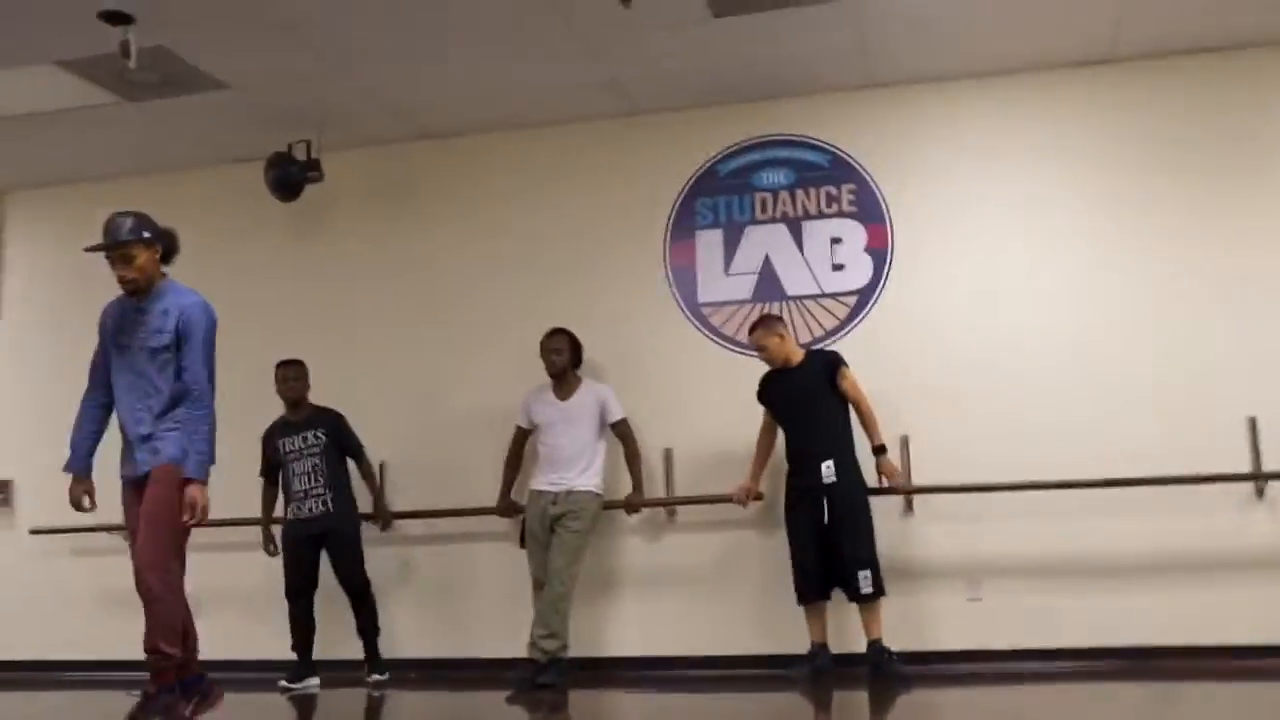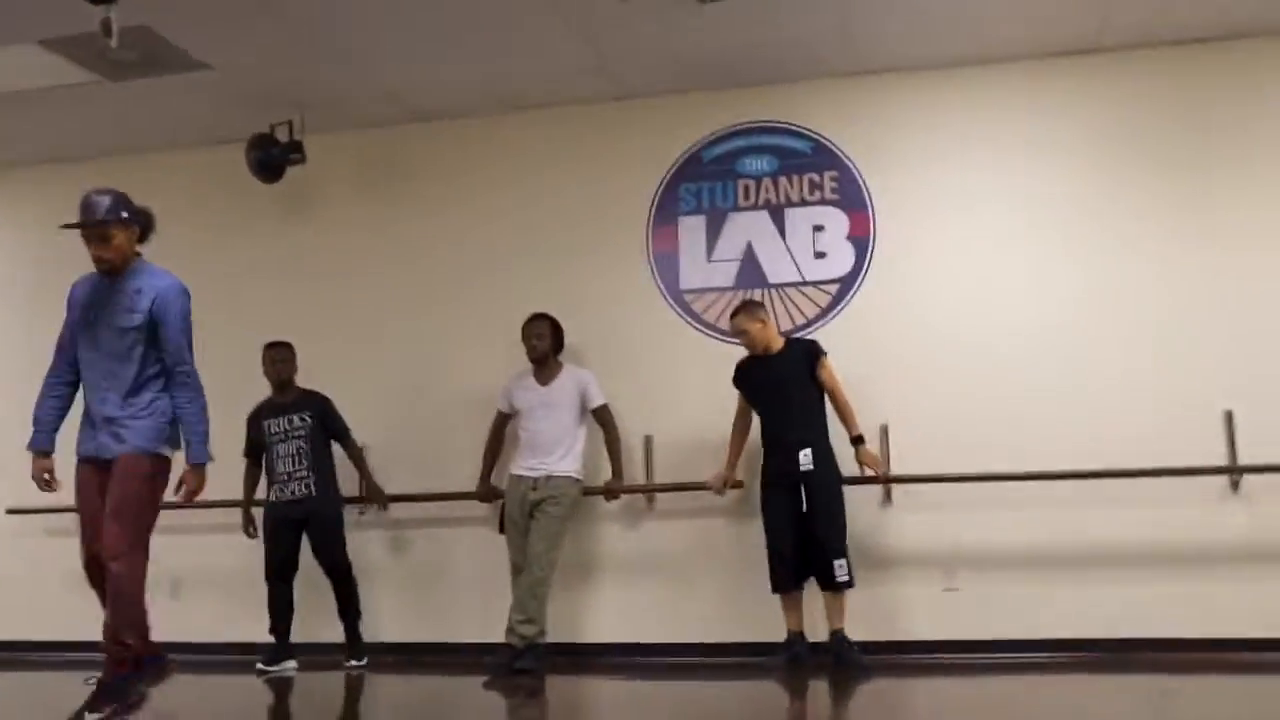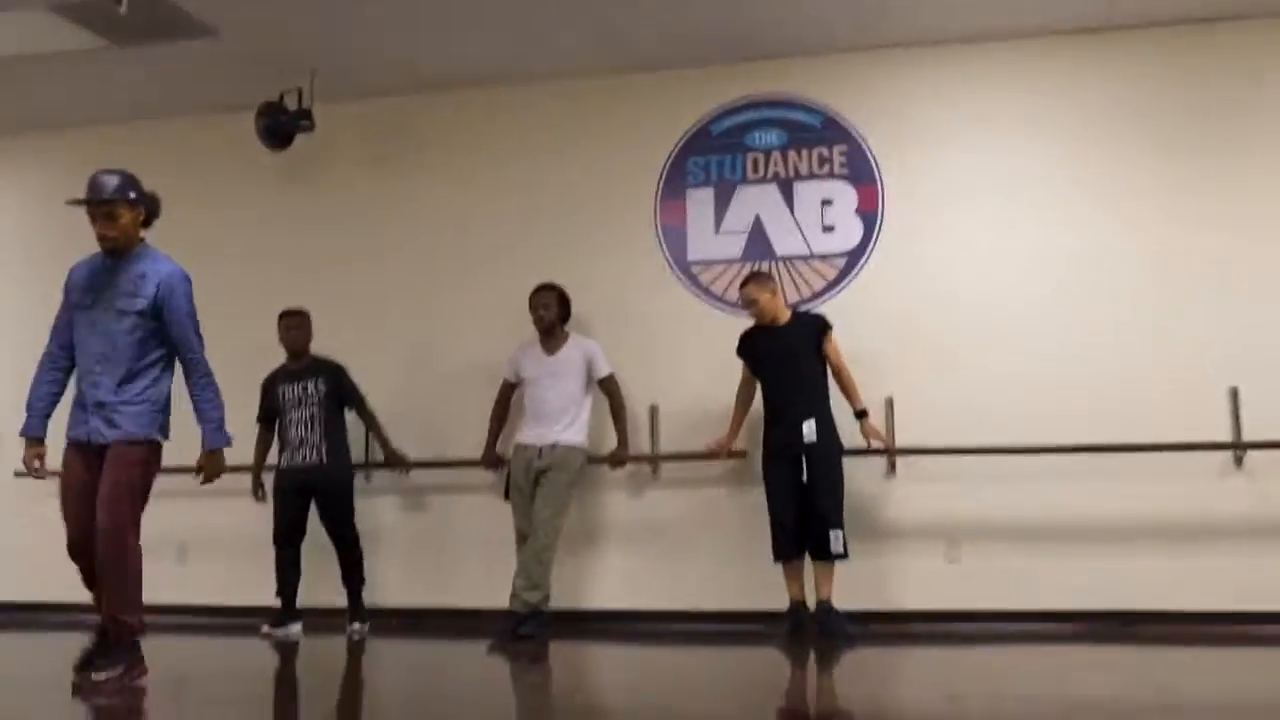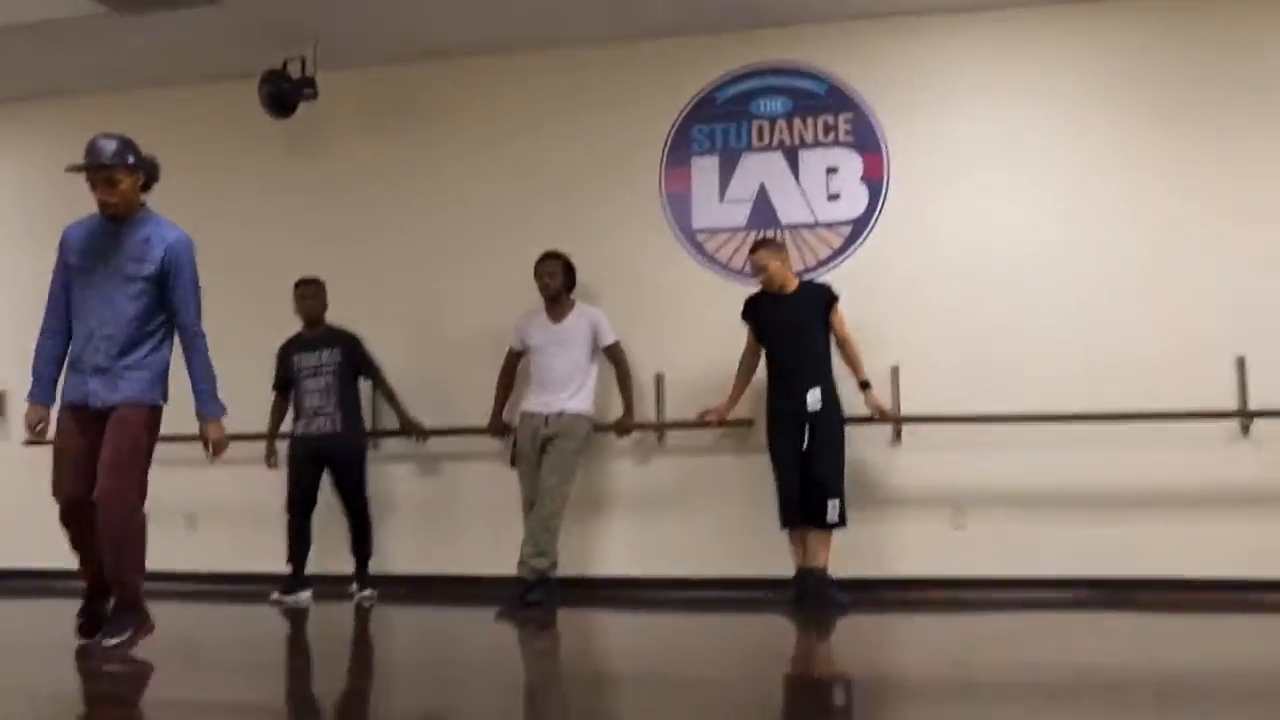
dt=0.1s
person 1, frame 1
left shoulder: (190, 309)
right shoulder: (113, 315)
left elbow: (199, 397)
right elbow: (97, 395)
left wrist: (200, 477)
right wrist: (78, 465)
left hip: (176, 458)
right hip: (137, 461)
left knee: (156, 568)
right knee: (151, 572)
person 1, frame 2
left shoulder: (164, 292)
right shoulder: (83, 293)
left elbow: (183, 378)
right elbow: (63, 374)
left wrist: (197, 456)
right wrist: (41, 443)
left hip: (139, 443)
right hip: (94, 445)
left knee: (120, 555)
right knee: (95, 557)
left ankle: (122, 673)
right ankle: (145, 658)
person 1, frame 3
left shoulder: (166, 279)
right shoulder: (80, 275)
left elbow: (194, 362)
right elbow: (57, 358)
left wrist: (214, 438)
right wrist: (34, 428)
left hip: (135, 429)
right hip: (83, 429)
left knee: (113, 533)
right knee: (78, 534)
left ankle: (125, 647)
right ankle: (113, 625)
person 1, frame 4
left shoulder: (170, 244)
right shoulder: (75, 238)
left elbow: (191, 332)
right elbow: (56, 323)
left wrist: (210, 410)
right wrist: (40, 394)
left hip: (135, 392)
right hip: (80, 392)
left knee: (118, 498)
right knee: (71, 497)
left ankle: (131, 608)
right ankle: (98, 592)
person 2, frame 1
left shoulder: (827, 363)
right shoulder: (770, 385)
left elbow: (861, 405)
right elbow: (768, 433)
left wrist: (880, 454)
right wrist: (753, 481)
left hip: (842, 476)
right hip: (801, 484)
left knee: (857, 558)
right knee: (808, 566)
left ankle: (877, 648)
right ankle: (818, 651)
person 2, frame 2
left shoulder: (806, 352)
right shoulder: (746, 371)
left elbow: (836, 396)
right elbow: (743, 420)
left wrist: (859, 444)
right wrist: (729, 469)
left hip: (817, 465)
right hip: (777, 472)
left knee: (830, 547)
right knee: (783, 555)
left ankle: (838, 637)
right ankle: (795, 640)
person 2, frame 3
left shoulder: (813, 325)
right shoulder: (751, 341)
left elbow: (840, 371)
right elbow: (747, 389)
left wrist: (863, 418)
right wrist: (730, 437)
left hip: (819, 437)
right hip: (779, 443)
left knee: (825, 517)
right knee: (786, 525)
left ankle: (824, 607)
right ankle: (796, 608)
person 2, frame 4
left shoulder: (819, 295)
right shoulder: (757, 306)
left elbow: (844, 341)
right elbow: (751, 356)
left wrist: (866, 389)
right wrist: (729, 404)
left hip: (822, 406)
right hip: (782, 410)
left knee: (825, 486)
right knee: (791, 493)
left ankle: (820, 575)
right ankle: (802, 575)
person 3, frame 1
left shoulder: (599, 394)
right shoulder: (534, 400)
left elbow: (627, 439)
right elbow: (517, 446)
left wrist: (637, 489)
right wrist: (504, 495)
left hip: (581, 496)
right hip: (540, 496)
left knee: (560, 578)
right knee: (542, 580)
left ankle: (542, 657)
right ankle: (552, 658)
person 3, frame 2
left shoulder: (580, 379)
right shoulder: (515, 385)
left elbow: (608, 425)
right elbow: (497, 431)
left wrist: (617, 476)
right wrist: (484, 480)
left hip: (561, 481)
right hip: (519, 481)
left knee: (539, 563)
right knee: (520, 565)
left ankle: (519, 642)
right ankle: (531, 643)
person 3, frame 3
left shoulder: (586, 349)
right shoulder: (522, 354)
left elbow: (614, 395)
right elbow: (503, 400)
left wrist: (622, 445)
right wrist: (490, 448)
left hip: (566, 450)
right hip: (525, 449)
left knee: (543, 531)
right knee: (526, 533)
left ankle: (524, 607)
right ankle: (533, 609)
person 3, frame 4
left shoulder: (591, 317)
right shoulder: (528, 322)
left elbow: (619, 362)
right elbow: (509, 368)
left wrist: (628, 412)
right wrist: (496, 415)
left hip: (572, 417)
right hip: (531, 416)
left knee: (550, 498)
right knee: (532, 500)
left ankle: (532, 574)
right ankle: (541, 576)
person 4, frame 1
left shoulder: (330, 420)
right shoulder: (273, 435)
left elbow: (360, 459)
right elbow: (270, 483)
left wrist: (378, 501)
right wrist: (265, 526)
left hip: (339, 520)
right hip: (297, 526)
left knee: (357, 585)
right knee: (298, 593)
left ankle: (373, 655)
right ankle: (304, 666)
person 4, frame 2
left shoulder: (317, 403)
right shoulder: (258, 416)
left elbow: (347, 442)
right elbow: (254, 464)
left wrist: (369, 482)
right wrist: (246, 508)
left hip: (322, 503)
right hip: (279, 509)
left knee: (338, 569)
right knee: (278, 575)
left ankle: (354, 638)
right ankle: (282, 648)
person 4, frame 3
left shoulder: (331, 372)
right shoulder: (273, 382)
left elbow: (362, 409)
right elbow: (266, 429)
left wrist: (387, 447)
right wrist: (256, 473)
left hip: (333, 471)
right hip: (290, 474)
left knee: (345, 538)
right knee: (285, 540)
left ankle: (356, 605)
right ankle: (287, 613)
person 4, frame 4
left shoulder: (345, 342)
right shoulder: (288, 350)
left elbow: (377, 378)
right elbow: (281, 397)
left wrist: (403, 416)
right wrist: (271, 439)
left hip: (346, 439)
right hip: (304, 442)
left knee: (356, 507)
right knee: (298, 508)
left ankle: (362, 575)
right ankle: (297, 579)
